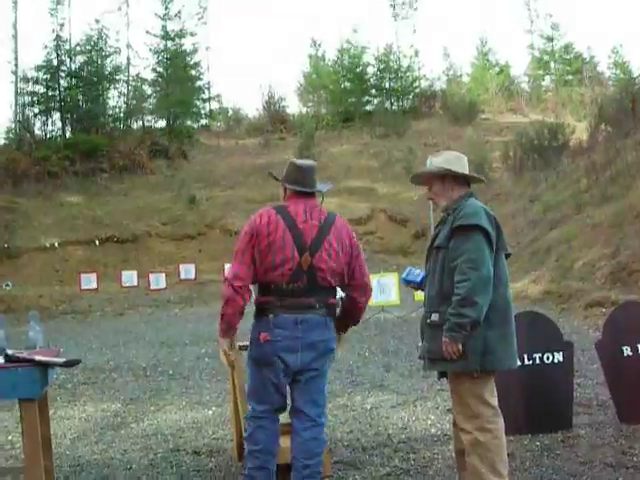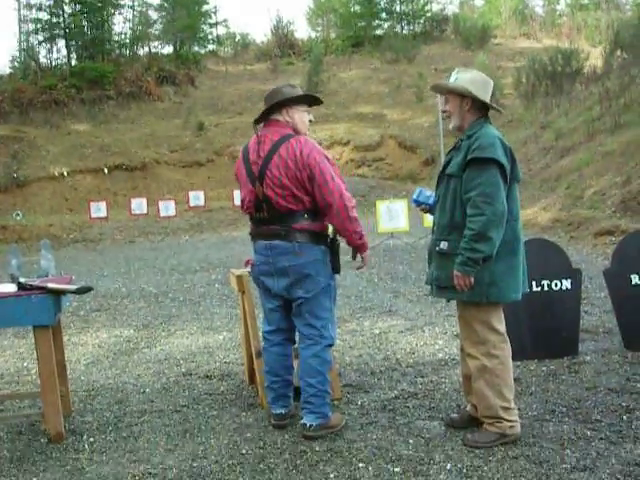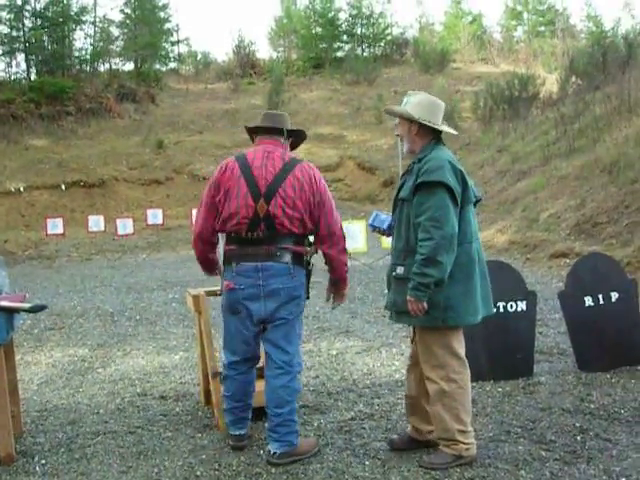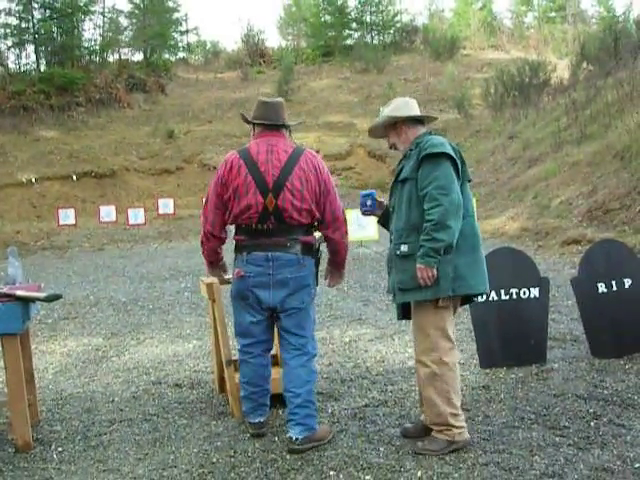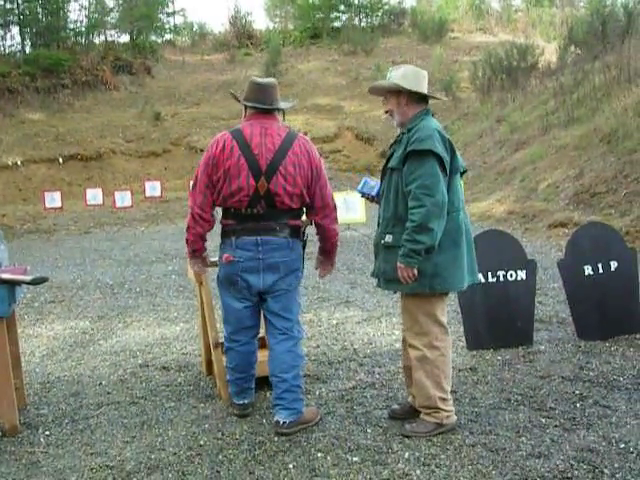
dt=1s
person 1, frame 1
left shoulder: (470, 216)
right shoulder: (460, 217)
left elbow: (474, 281)
left wrist: (455, 330)
right wrist: (426, 283)
left hip: (470, 340)
right hip: (463, 338)
left knee: (478, 419)
right knee: (466, 417)
person 1, frame 2
left shoulder: (484, 145)
right shoulder: (472, 142)
left elbow: (487, 212)
left wrist: (467, 263)
right wrist: (438, 206)
left hip: (478, 269)
right hip: (468, 265)
left knee: (486, 344)
right knee: (473, 342)
left ankle: (502, 421)
right ankle: (480, 407)
person 1, frame 3
left shoulder: (434, 169)
right shoulder: (431, 164)
left elbow: (439, 237)
left wrist: (419, 288)
right wrist: (395, 228)
left hip: (439, 291)
right hip: (431, 288)
left knee: (443, 368)
right knee: (421, 363)
left ankle: (457, 444)
right ankle: (422, 430)
person 1, frame 4
left shoulder: (434, 151)
right shoulder: (418, 157)
left elbow: (445, 208)
left wrist: (428, 257)
right wrist: (386, 213)
left hip: (436, 272)
right hip: (422, 271)
left knee: (435, 351)
right knee: (427, 349)
left ankle: (450, 429)
right ankle: (434, 418)
person 1, frame 5
left shoulder: (424, 139)
right shoulder: (417, 135)
left elbow: (429, 205)
left wrist: (410, 255)
right wrist: (382, 198)
left hip: (424, 260)
right hip: (417, 257)
left knee: (427, 336)
right knee: (414, 334)
left ankle: (438, 412)
right ankle: (420, 399)
person 2, frame 1
left shoulder: (263, 221)
right shoulder: (340, 227)
left elbow: (237, 280)
right elbow: (360, 287)
left wrist: (227, 327)
right wrist: (344, 323)
left hip: (273, 328)
right hip: (318, 329)
left knee: (263, 412)
right knee: (310, 415)
person 2, frame 2
left shoulder: (246, 154)
right shoulder: (303, 148)
right elbow: (338, 204)
right wrist: (359, 243)
left hip: (264, 254)
right hip: (304, 253)
left knee: (276, 333)
right knee: (316, 336)
left ankle: (279, 408)
right ankle: (315, 416)
person 2, frame 3
left shoulder: (227, 169)
right shoulder: (306, 173)
left elbow: (203, 230)
right elbow: (331, 234)
left wrist: (211, 266)
right wrist: (339, 280)
left hip: (239, 275)
right hip: (285, 276)
left knee: (238, 359)
right knee: (283, 362)
left ankle: (237, 431)
right ankle: (282, 443)
person 2, frame 4
left shoulder: (232, 163)
right shoulder: (311, 162)
left elbow: (212, 223)
right elbow: (334, 221)
left wrist: (213, 261)
right wrist: (337, 264)
left hip: (249, 265)
right hip: (296, 265)
left knee: (252, 346)
right knee: (299, 349)
left ankle: (256, 417)
right ankle: (302, 429)
person 2, frame 5
left shoulder: (221, 145)
right shoulder: (302, 146)
left elbow: (200, 205)
right elbow: (323, 207)
left wrist: (196, 250)
right wrist: (327, 252)
left hip: (237, 250)
right hip: (284, 250)
left knee: (239, 331)
right knee: (285, 333)
left ankle: (241, 398)
right ankle: (289, 412)
